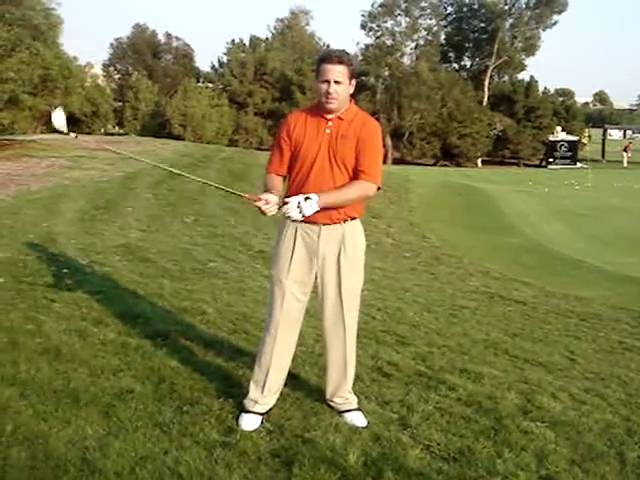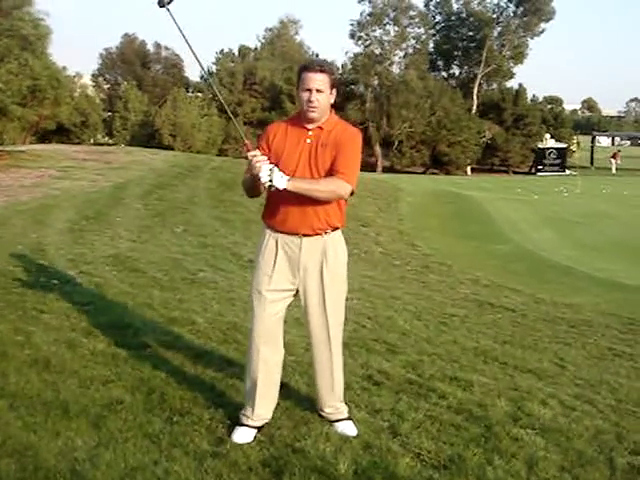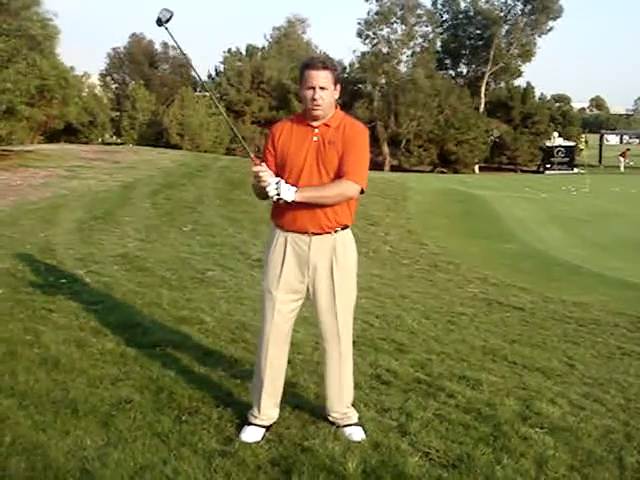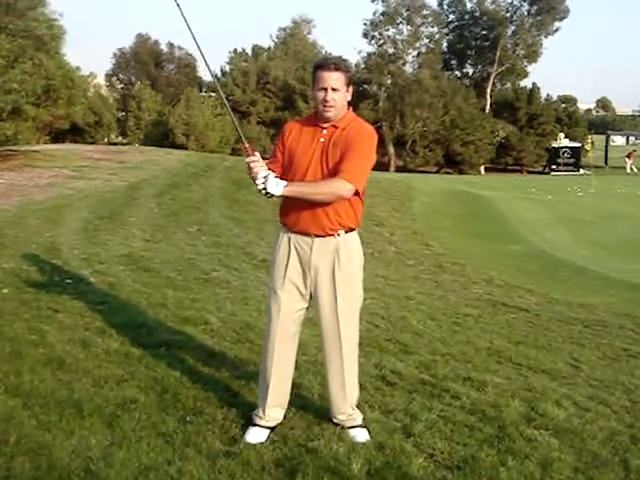
dt=1s
person 1, frame 1
left shoulder: (366, 126)
right shoulder: (294, 122)
left elbow: (368, 184)
right elbow: (276, 172)
left wrist: (316, 201)
right wrist: (272, 196)
left hip: (343, 234)
right hip: (295, 234)
left knee: (341, 318)
right knee: (282, 315)
left ankle: (341, 395)
right ankle: (259, 398)
person 1, frame 2
left shoulder: (348, 135)
right shoulder: (275, 131)
left elbow: (341, 187)
right elbow: (250, 189)
left wrist: (286, 181)
right wrist: (256, 175)
left hip: (324, 245)
right hip: (277, 242)
left knee: (327, 329)
right knee: (264, 327)
left ankle: (332, 406)
right ankle: (255, 413)
person 1, frame 3
left shoulder: (354, 131)
right shoulder: (280, 131)
left elbow: (350, 187)
right elbow: (263, 191)
left wrist: (292, 192)
right wrist: (263, 183)
left hip: (334, 244)
right hip: (286, 241)
left knee: (337, 329)
right knee: (274, 325)
left ankle: (342, 410)
right ankle: (263, 412)
person 1, frame 4
left shoulder: (362, 133)
right shoulder: (291, 130)
left elbow: (343, 188)
right elbow: (274, 181)
left wrist: (283, 187)
right wrist: (262, 175)
left hip: (338, 247)
right hip: (292, 243)
left knee: (341, 331)
right knee: (281, 327)
left ankle: (346, 413)
right ankle: (268, 413)
